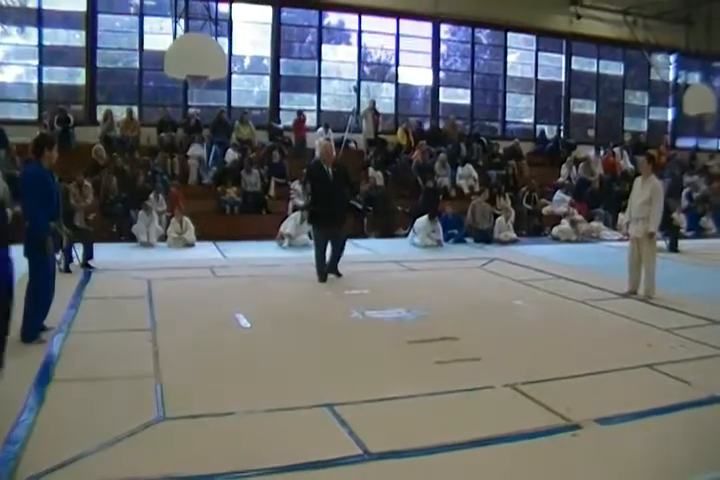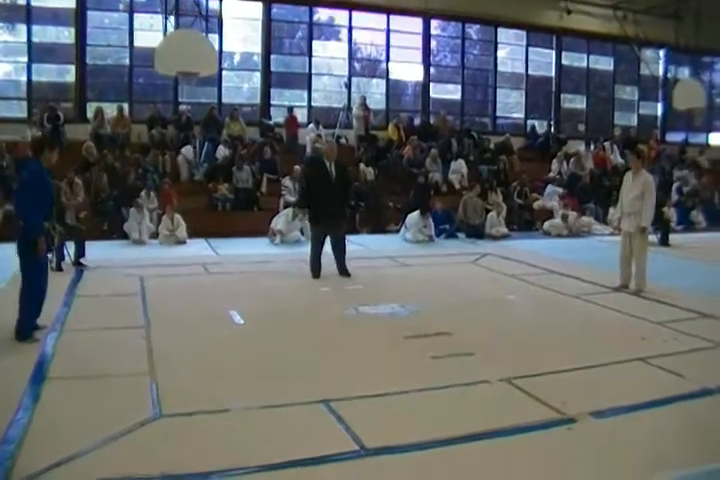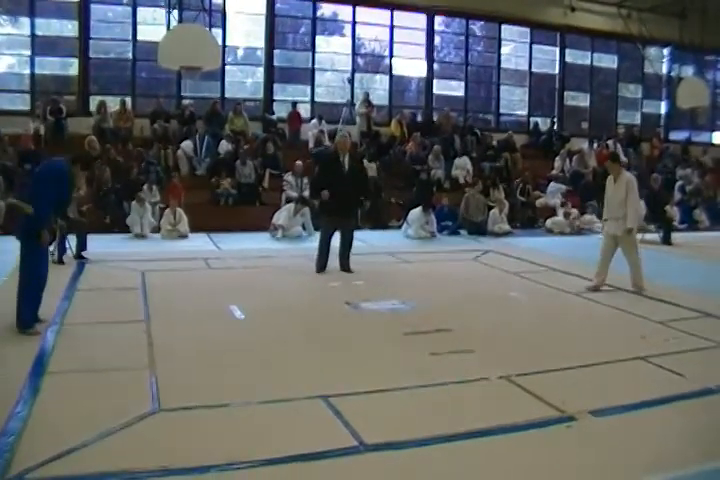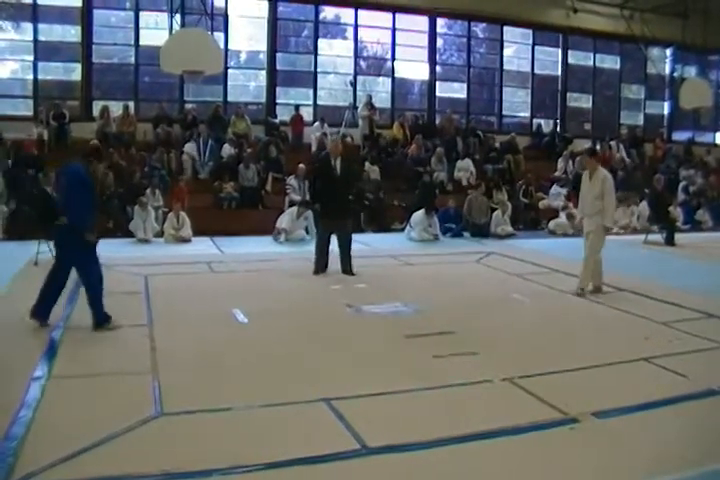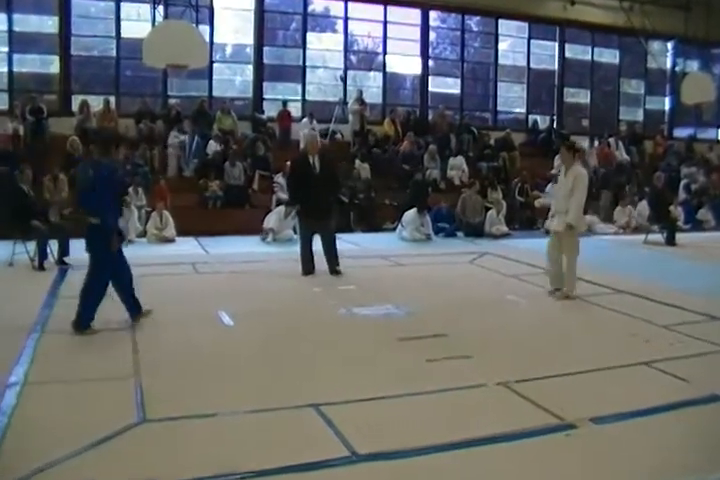
dt=0.5s
person 1, frame 1
left shoulder: (40, 173)
right shoulder: (34, 173)
right elbow: (33, 210)
left wrist: (53, 227)
right wrist: (47, 236)
left hip: (44, 231)
right hip: (41, 234)
left knee: (43, 280)
right knee: (40, 282)
left ankle: (35, 325)
right ankle: (30, 332)
person 1, frame 2
left shoulder: (35, 170)
right shoulder: (35, 173)
right elbow: (29, 208)
left wrist: (42, 232)
right wrist: (39, 236)
left hip: (34, 231)
right hip: (33, 234)
left knee: (36, 281)
right knee: (34, 283)
left ankle: (28, 322)
right ankle: (24, 330)
person 1, frame 3
left shoulder: (54, 168)
right shoulder: (60, 172)
right elbow: (43, 200)
left wrist: (46, 225)
right wrist: (44, 228)
left hip: (32, 223)
right hip: (35, 226)
left knee: (34, 272)
right knee: (34, 273)
left ankle: (29, 316)
right ankle: (25, 321)
person 1, frame 4
left shoulder: (72, 170)
right shoulder: (81, 176)
right elbow: (75, 207)
right wrist: (86, 231)
left hip: (66, 230)
right hip: (75, 233)
left knee: (58, 273)
right knee: (92, 275)
left ankle: (40, 312)
right ankle: (101, 320)
person 1, frame 5
left shoulder: (95, 167)
right shoulder: (106, 171)
right elbow: (106, 206)
right wrist: (112, 235)
left hip: (98, 227)
right hip: (103, 230)
left knee: (121, 271)
right knee: (98, 276)
left ankle: (134, 310)
right ankle: (81, 323)
person 2, frame 1
left shoulder: (656, 184)
right shoulder: (637, 181)
left elbow: (657, 209)
left wrist: (652, 229)
right wrist: (628, 223)
left hip: (646, 226)
right hip: (635, 225)
left knee: (648, 261)
right knee: (633, 260)
left ankle: (649, 291)
right ankle: (632, 287)
person 2, frame 2
left shoulder: (647, 179)
right shoulder: (627, 176)
left elbow: (649, 203)
left wrist: (644, 224)
right wrist: (619, 216)
left hip: (639, 222)
right hip: (626, 220)
left knee: (639, 256)
right knee: (624, 254)
left ankle: (639, 285)
right ankle: (625, 281)
person 2, frame 3
left shoulder: (629, 179)
right shoulder: (609, 179)
left elbow: (633, 203)
left wrist: (630, 225)
right wrist: (605, 219)
left hip: (625, 224)
right hip: (611, 223)
left knee: (632, 256)
right knee: (604, 254)
left ankle: (638, 284)
right ankle: (598, 282)
person 2, frame 4
left shoulder: (605, 177)
right shoulder: (585, 175)
left elbow: (609, 201)
left wrist: (608, 222)
right wrist: (580, 216)
left hip: (599, 221)
right hip: (588, 220)
left knee: (590, 254)
right knee: (594, 254)
left ankle: (582, 286)
right ankle: (596, 284)
person 2, frame 5
left shoulder: (580, 173)
right shoulder: (563, 170)
left elbow: (578, 199)
left wrist: (571, 221)
right wrist: (552, 214)
left hip: (570, 221)
right hip: (558, 218)
left knee: (570, 256)
right knee: (552, 252)
left ankle: (569, 290)
right ankle: (556, 285)
person 3, frame 1
left shoulder: (340, 168)
right shoulder: (313, 168)
left elbow: (348, 184)
right elbow: (307, 186)
right wrist: (308, 189)
left hip: (337, 212)
right hip: (320, 213)
left knee: (339, 242)
right knee: (320, 246)
left ankle: (332, 266)
right ankle: (322, 272)
person 3, frame 2
left shoulder: (341, 167)
right shoulder: (314, 166)
left elbow: (347, 187)
right elbow: (306, 187)
left wrist: (346, 205)
right wrist: (305, 206)
left hip: (337, 210)
right hip: (319, 210)
left knee: (339, 241)
right knee: (316, 243)
left ankle: (342, 268)
right ankle: (315, 270)
person 3, frame 3
left shoulder: (356, 161)
right shoulder: (328, 159)
left elbow: (363, 180)
right elbow: (319, 177)
left wrist: (363, 196)
right wrist: (321, 191)
left hip: (349, 204)
right hip: (331, 202)
left knee: (347, 237)
right knee: (325, 236)
left ankle: (345, 264)
right ankle: (321, 264)
person 3, frame 4
left shoulder: (348, 164)
right shoulder: (321, 163)
left elbow: (353, 183)
right elbow: (314, 184)
left wrist: (352, 197)
right wrist: (316, 201)
left hip: (343, 206)
right hip: (325, 206)
left knee: (345, 239)
right knee: (322, 239)
left ankle: (346, 267)
right ankle: (320, 266)
person 3, frame 5
left shoulder: (326, 160)
right shoulder: (298, 162)
left elbow: (335, 180)
right elbow: (291, 183)
left wrist: (333, 197)
right wrist: (295, 202)
left hip: (324, 205)
right hip: (305, 206)
left knee: (329, 237)
right knee: (305, 239)
left ankle: (333, 266)
right ankle: (307, 267)
